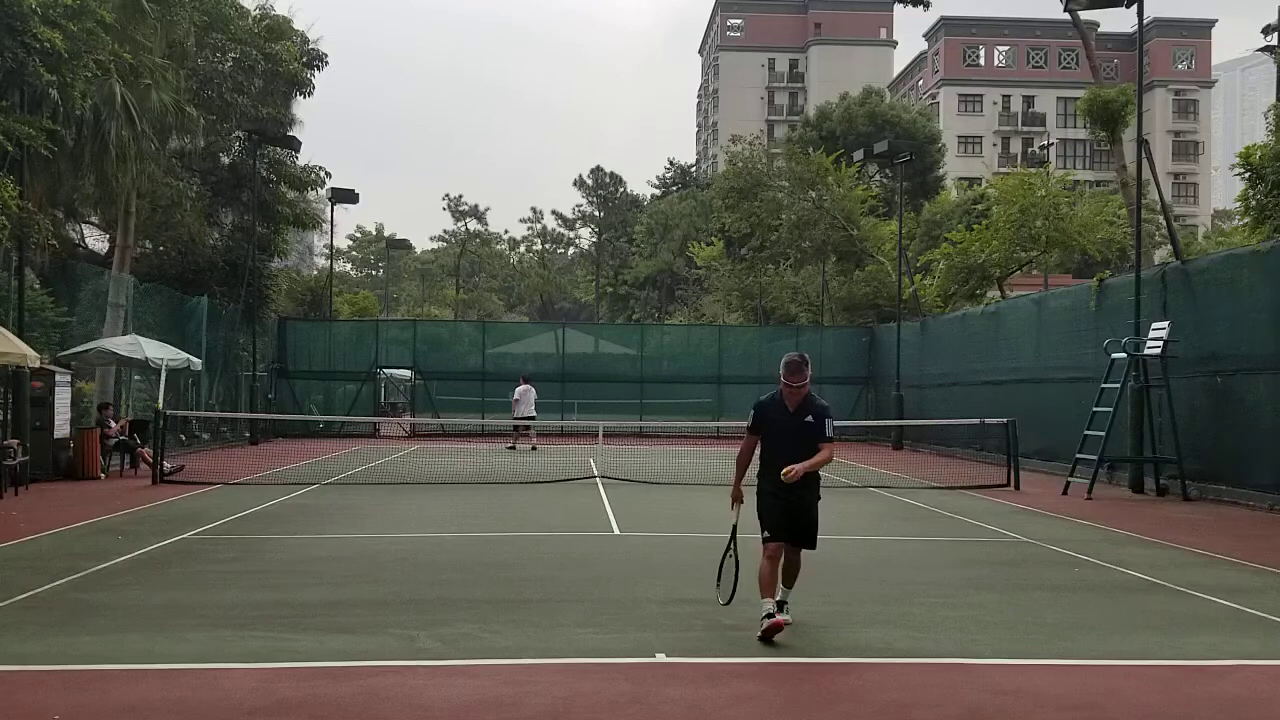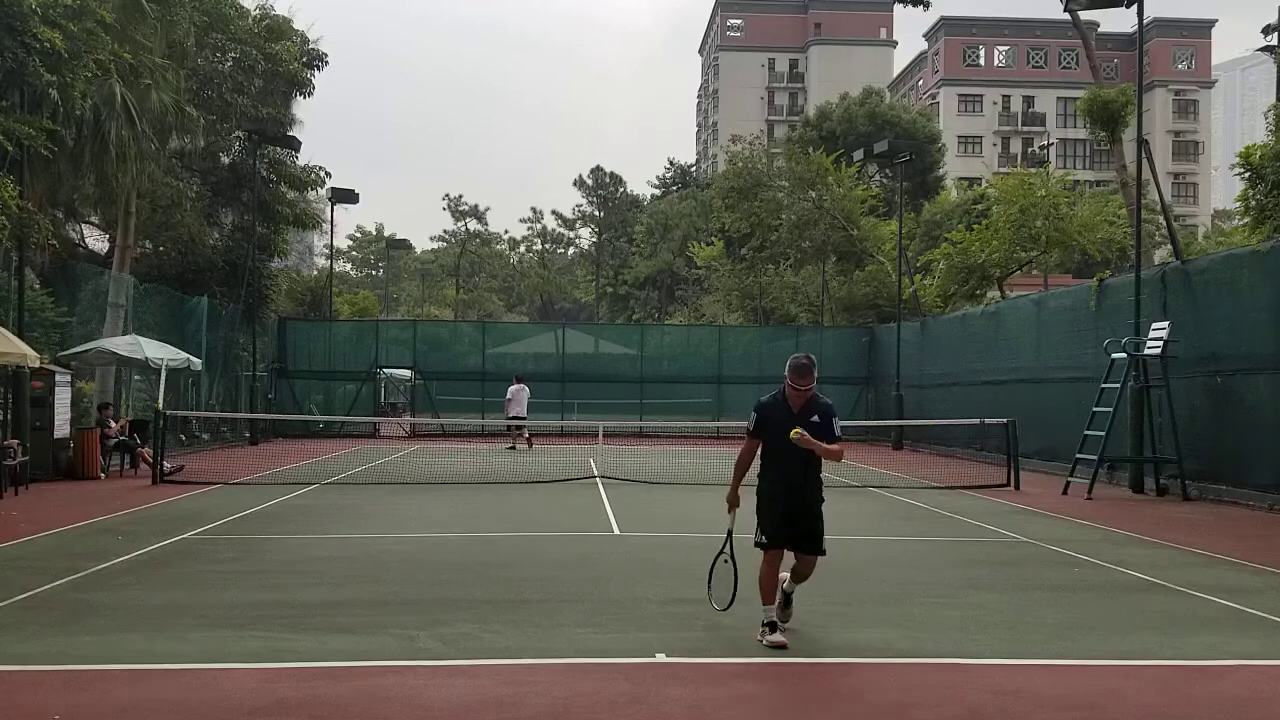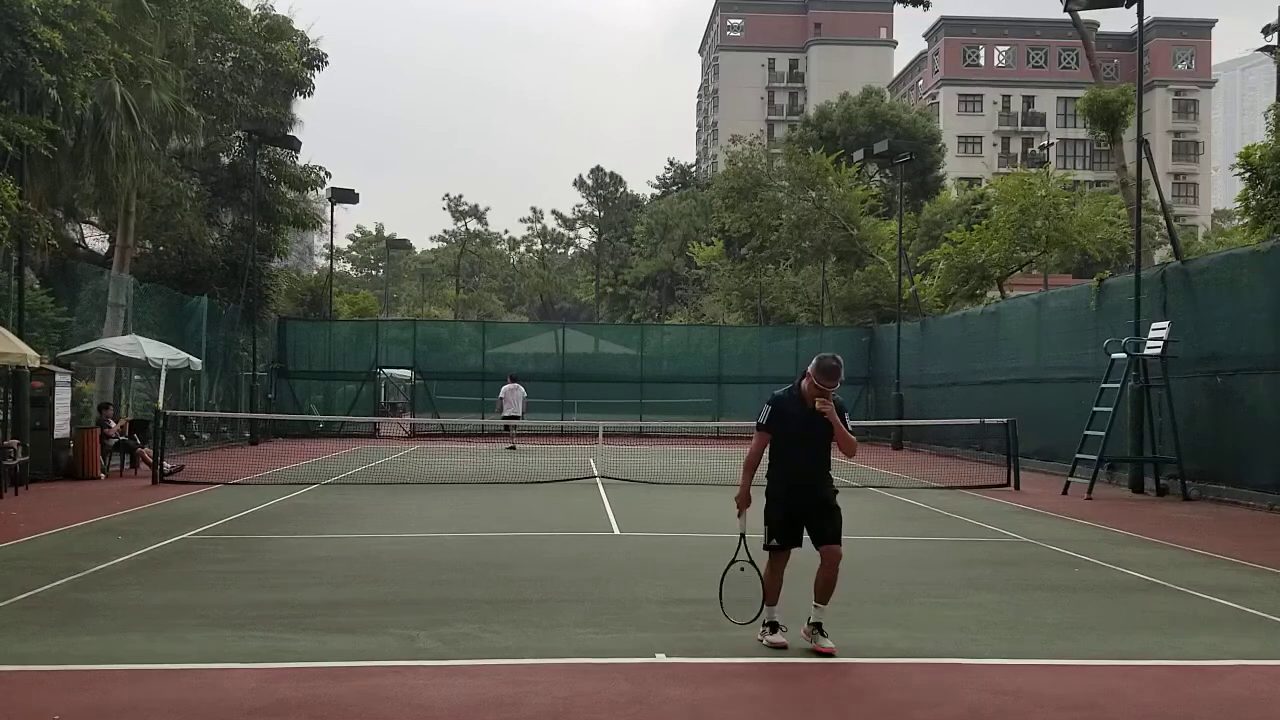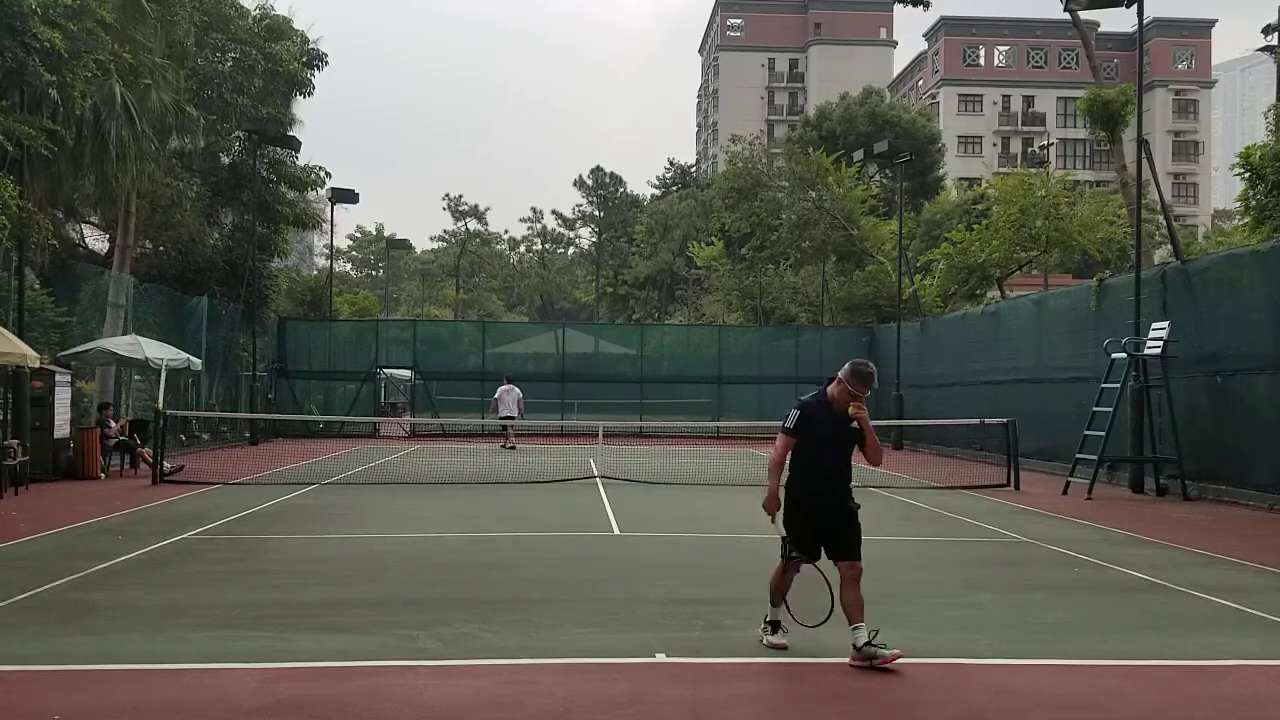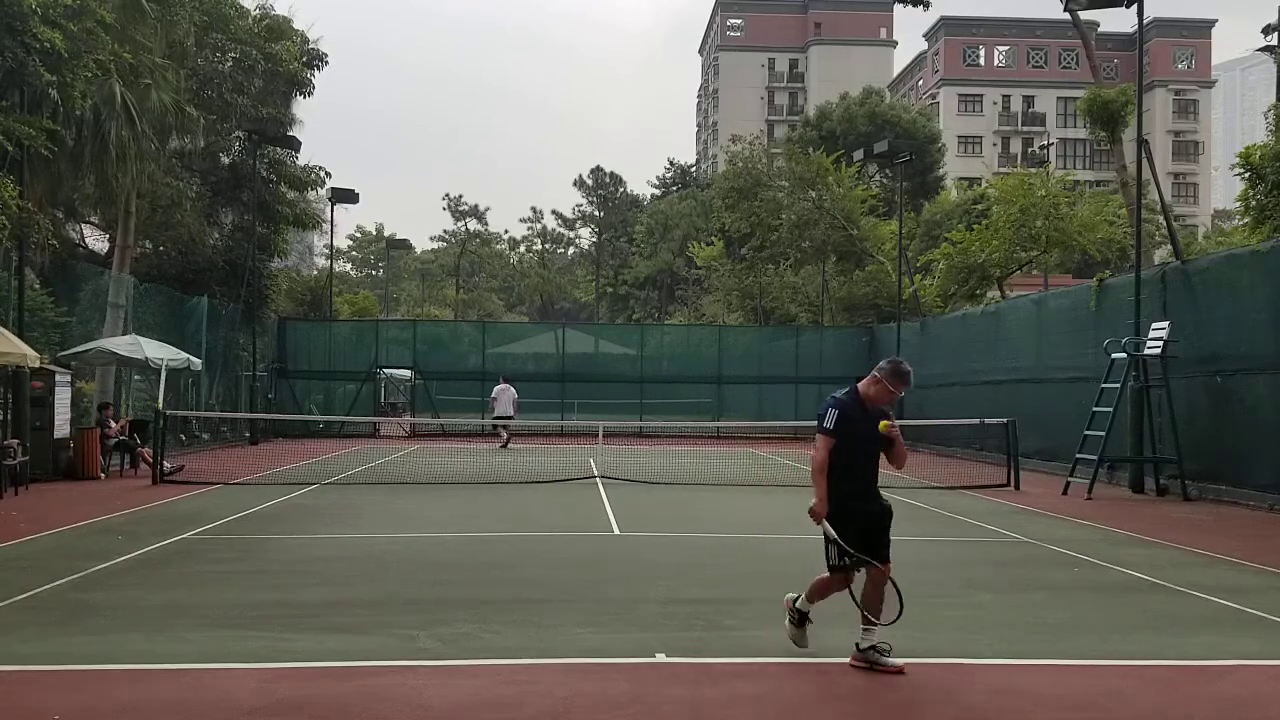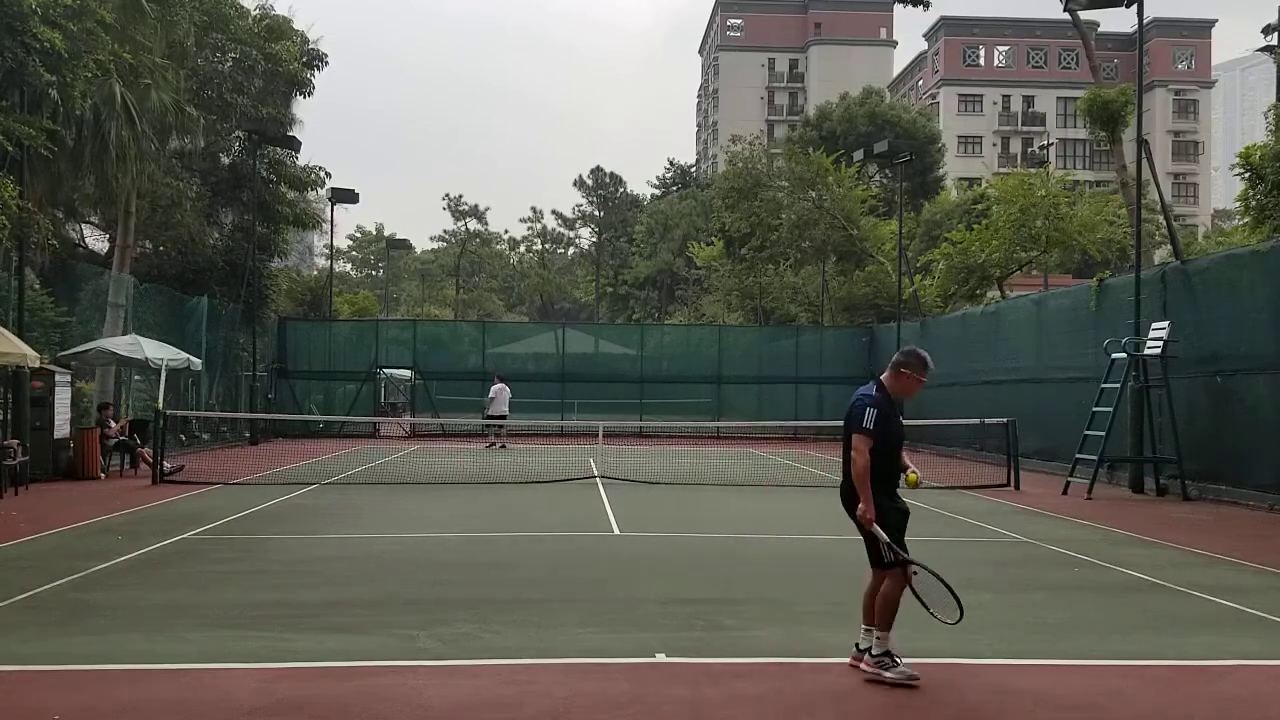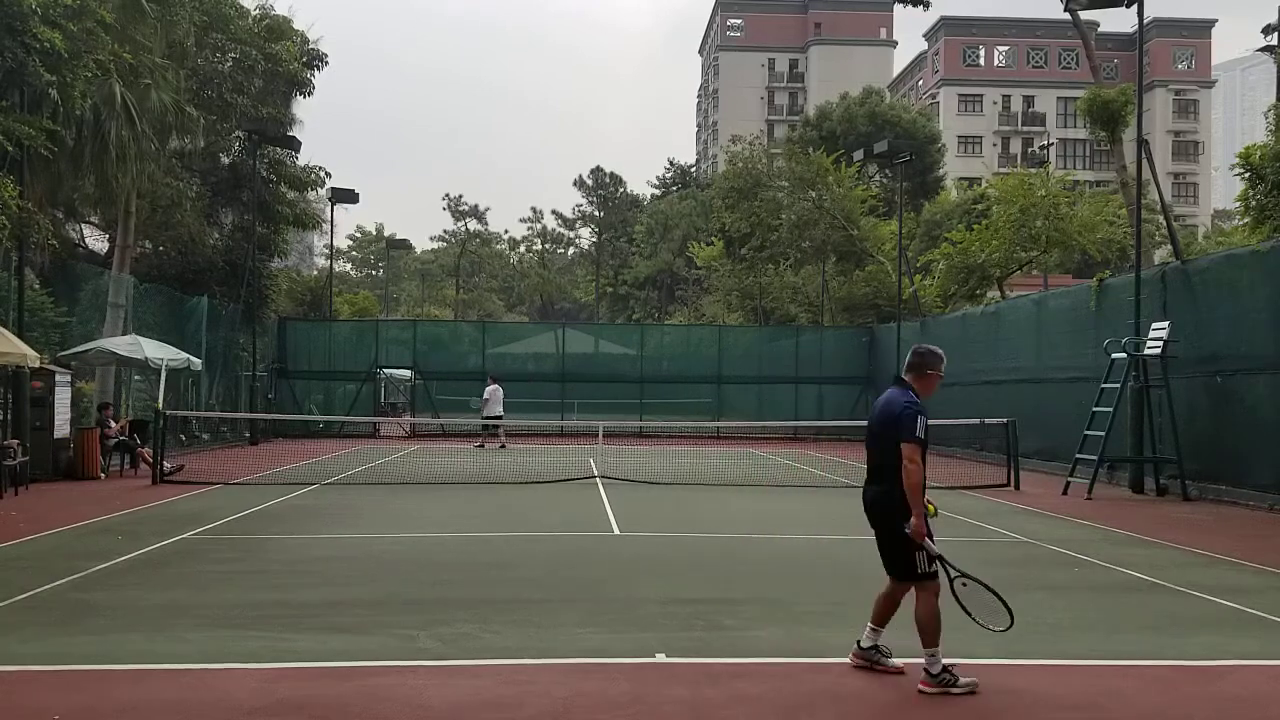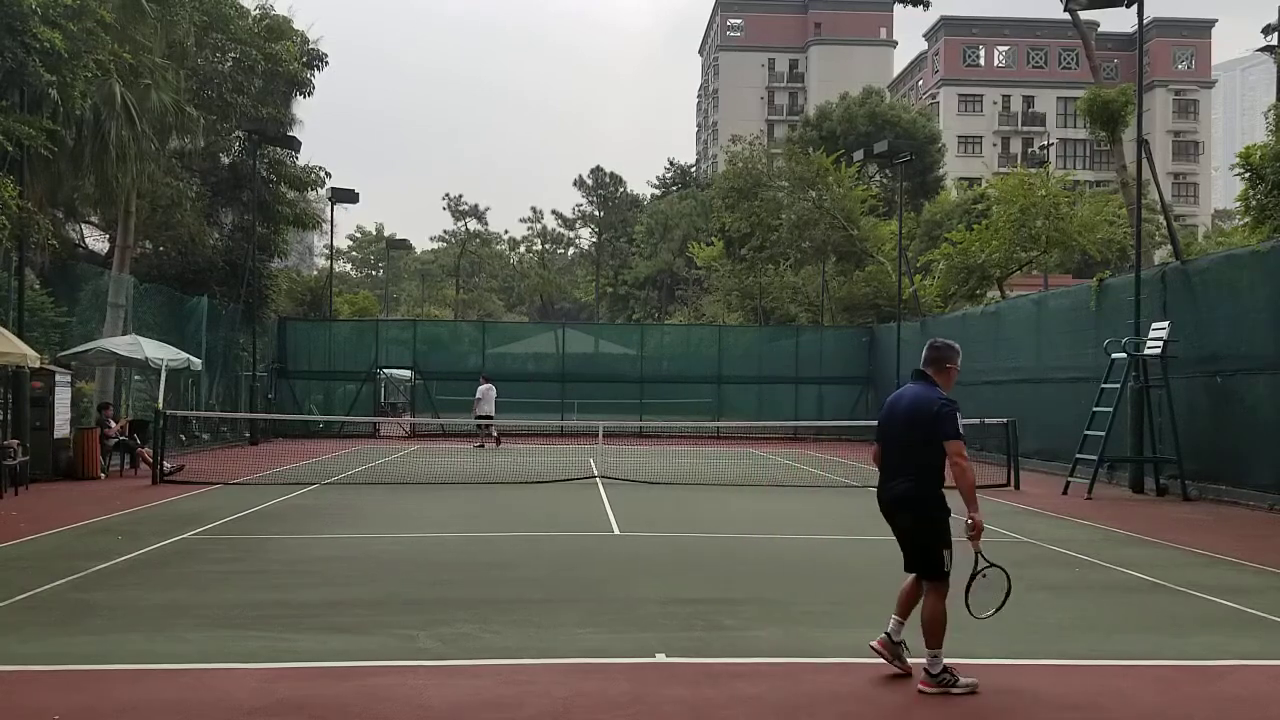
dt=0.2s
person 1, frame 1
left shoulder: (820, 410)
right shoulder: (764, 406)
left elbow: (827, 453)
right elbow: (748, 447)
left wrist: (802, 467)
right wrist: (737, 484)
left hip: (805, 493)
right hip: (771, 490)
left knee: (793, 551)
right knee: (772, 550)
left ankle: (782, 600)
right ankle: (768, 615)
person 1, frame 2
left shoulder: (824, 409)
right shoulder: (766, 406)
left elbow: (838, 453)
right elbow: (749, 450)
left wrist: (813, 444)
right wrist: (734, 488)
left hip: (808, 496)
right hip: (772, 494)
left knee: (808, 561)
right knee: (772, 555)
left ankle: (787, 587)
right ankle: (769, 623)
person 1, frame 3
left shoulder: (835, 407)
right shoulder: (779, 401)
left elbow: (850, 450)
right elbow: (758, 446)
left wrist: (834, 420)
right wrist: (744, 487)
left hip: (820, 492)
right hip: (781, 493)
left knee: (832, 555)
right knee: (778, 557)
left ankle: (815, 624)
right ankle: (770, 622)
person 1, frame 4
left shoulder: (858, 416)
right shoulder: (806, 407)
left elbow: (876, 460)
right elbow: (781, 449)
left wrist: (866, 425)
right wrist: (772, 491)
left hip: (840, 503)
right hip: (802, 502)
left knee: (852, 571)
right knee: (789, 565)
left ankle: (861, 645)
right ankle: (772, 621)
person 1, frame 5
left shoulder: (882, 415)
right shoulder: (840, 404)
left elbow: (898, 462)
right elbow: (821, 451)
left wrist: (896, 438)
right wrist: (820, 497)
left hip: (871, 503)
right hip: (839, 503)
left knee: (879, 571)
right knee: (842, 576)
left ankle: (867, 646)
right ankle: (799, 606)
person 1, frame 6
left shoulder: (890, 403)
right shoulder: (869, 401)
right elbow: (859, 453)
left wrist: (907, 466)
right wrist: (865, 502)
left hip: (887, 497)
right hip: (871, 501)
left knee: (883, 573)
right knee: (897, 572)
left ankle: (865, 648)
right ankle: (878, 653)
person 1, frame 7
left shoulder: (889, 400)
right shoulder: (910, 408)
right elbow: (910, 463)
left wrist: (917, 497)
right wrist: (917, 514)
left hip: (881, 501)
right hip: (895, 507)
left knee: (901, 579)
right knee: (927, 585)
left ankle: (867, 646)
right ankle: (934, 672)
person 1, frame 8
left shoulder: (895, 398)
right shoulder: (942, 403)
left elbow: (877, 454)
right elbow: (958, 460)
right wrist: (973, 510)
left hip: (892, 497)
right hip: (922, 502)
left knee: (923, 574)
right knee: (937, 586)
left ankle: (891, 638)
right ankle: (935, 672)
